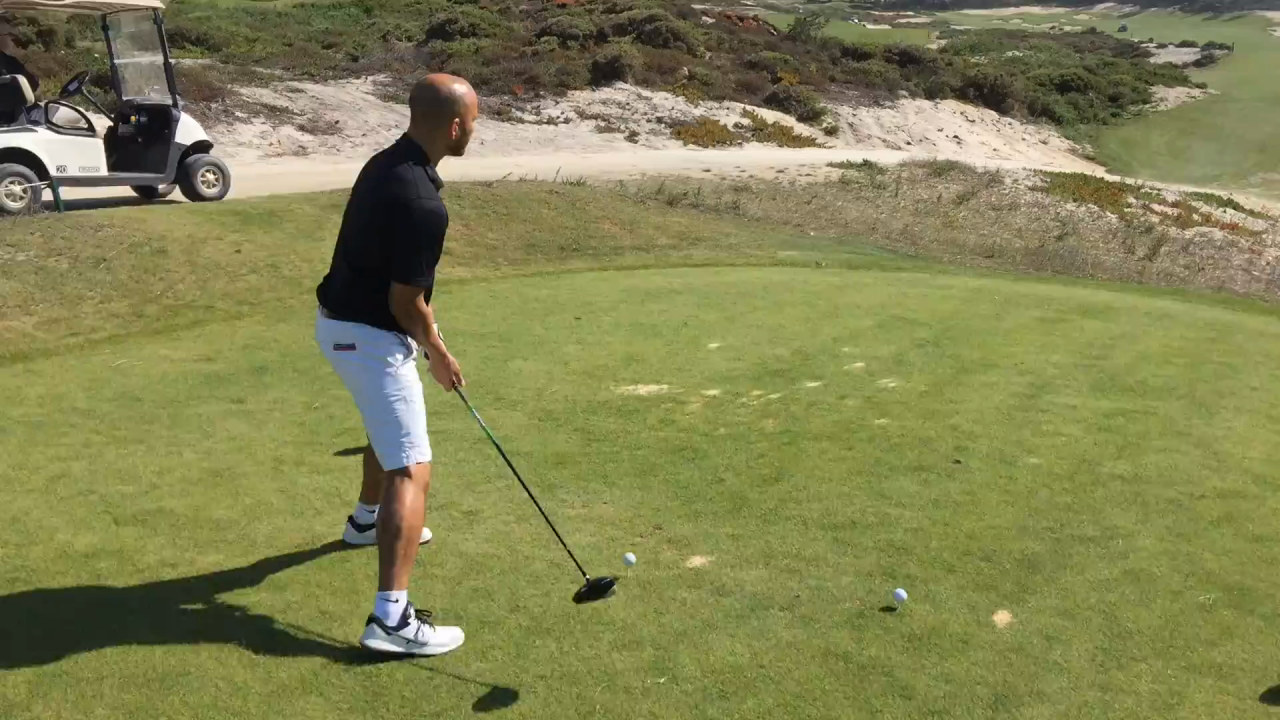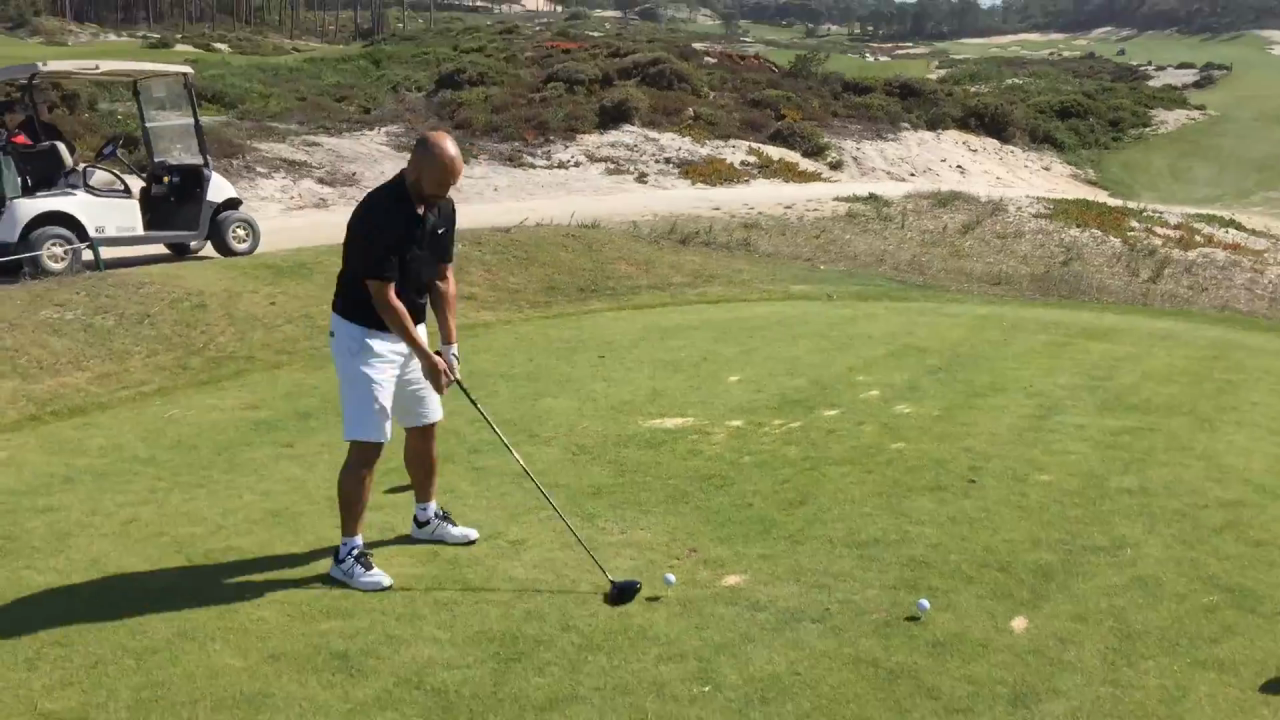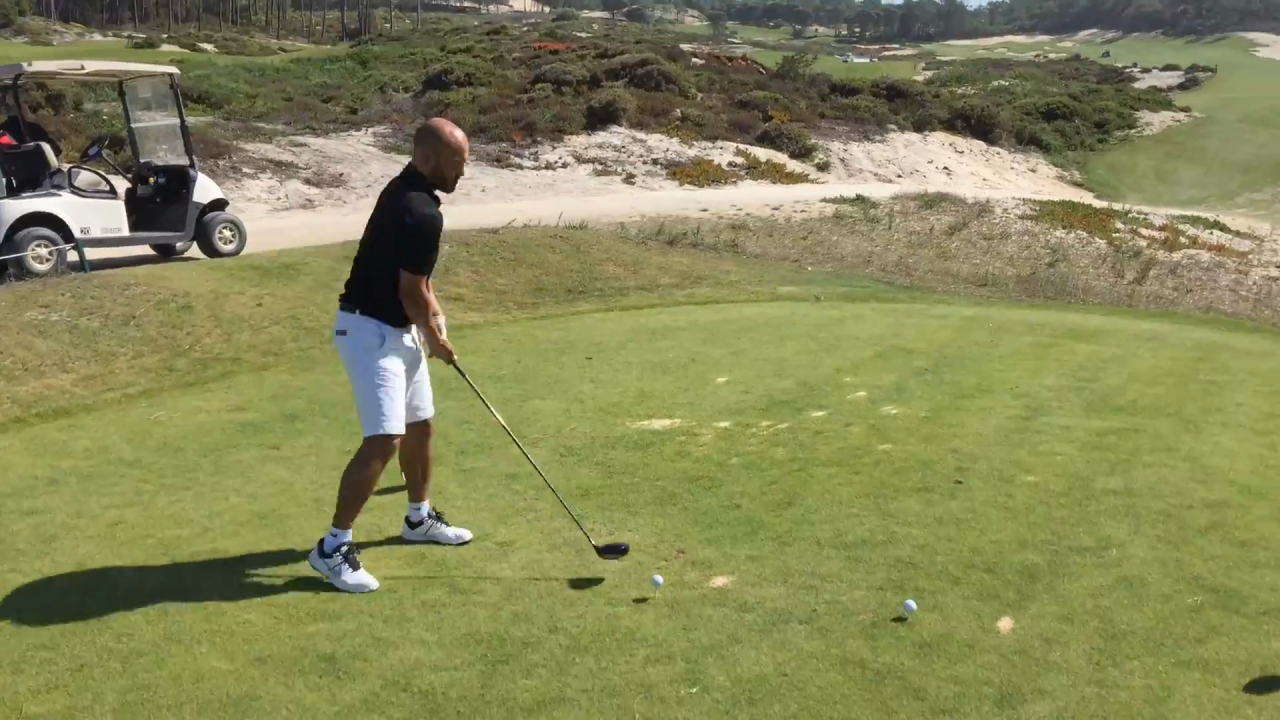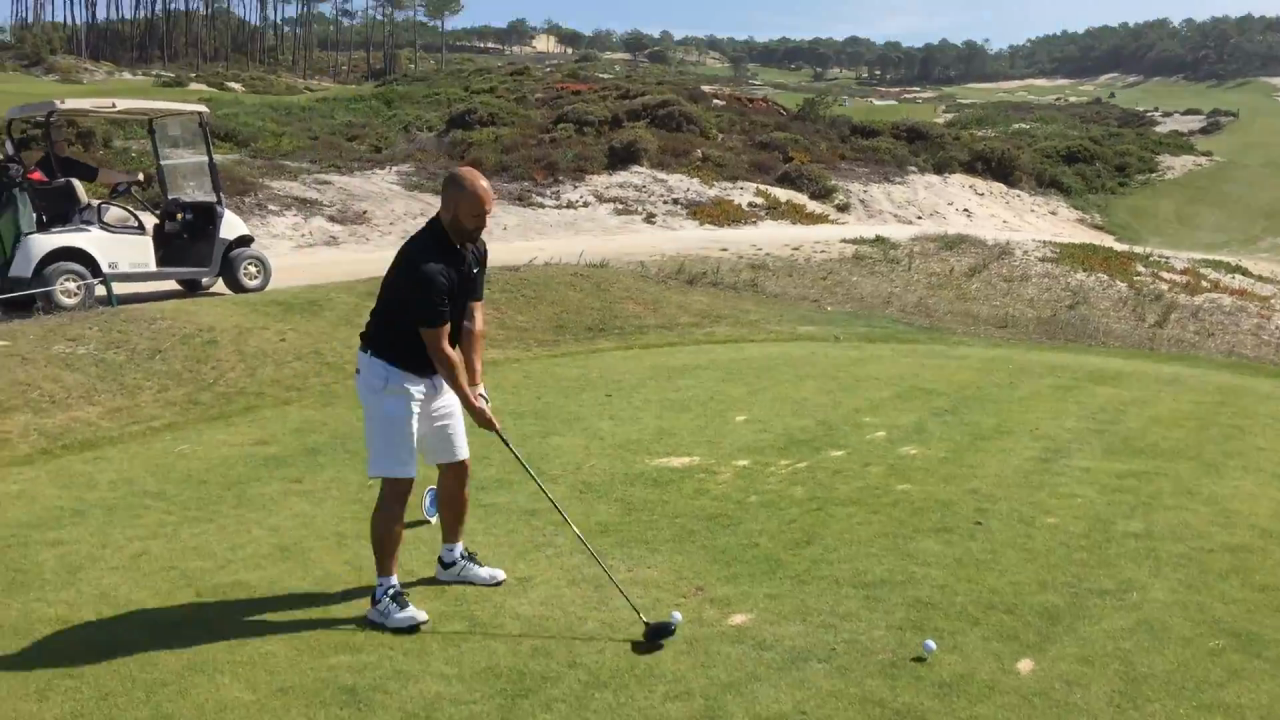
dt=0.3s
person 1, frame 1
left shoulder: (389, 162)
right shoulder: (416, 202)
right elbow: (405, 302)
left wrist: (430, 332)
right wrist: (441, 357)
left hip: (358, 326)
right hip: (368, 336)
left knee: (397, 429)
right knee: (408, 472)
left ankle: (367, 517)
right ankle: (391, 616)
person 1, frame 2
left shoulder: (440, 209)
right shoulder: (378, 217)
left elbow: (443, 279)
right elbow: (384, 299)
left wrist: (449, 346)
right wrist: (426, 357)
left hip: (405, 333)
right hip: (364, 337)
left knee: (425, 430)
right knee: (367, 446)
left ankle: (426, 517)
right ankle: (348, 552)
person 1, frame 3
left shoulder: (416, 194)
right shoulder: (414, 209)
right elbow: (412, 292)
left wrist: (436, 325)
right wrist: (441, 343)
left hip: (404, 330)
right hip: (369, 330)
left knee: (419, 428)
right knee: (382, 441)
left ankle: (419, 516)
right ankle: (333, 547)
person 1, frame 4
left shoulder: (474, 248)
right shoulder: (427, 270)
left elbow: (472, 321)
right elbow: (439, 349)
left wrist: (477, 387)
right wrist: (471, 404)
left hip: (430, 377)
right hip: (388, 376)
left knee: (457, 467)
right knee: (398, 484)
left ankle: (453, 558)
right ankle: (385, 591)
